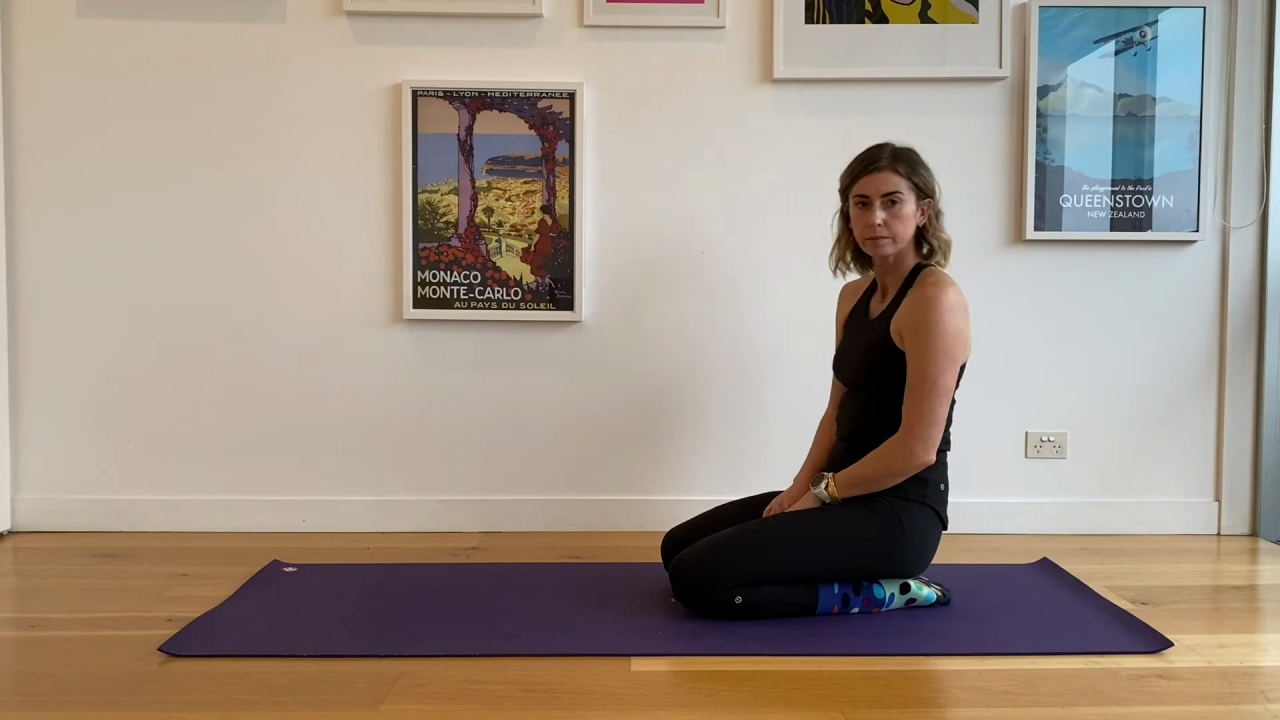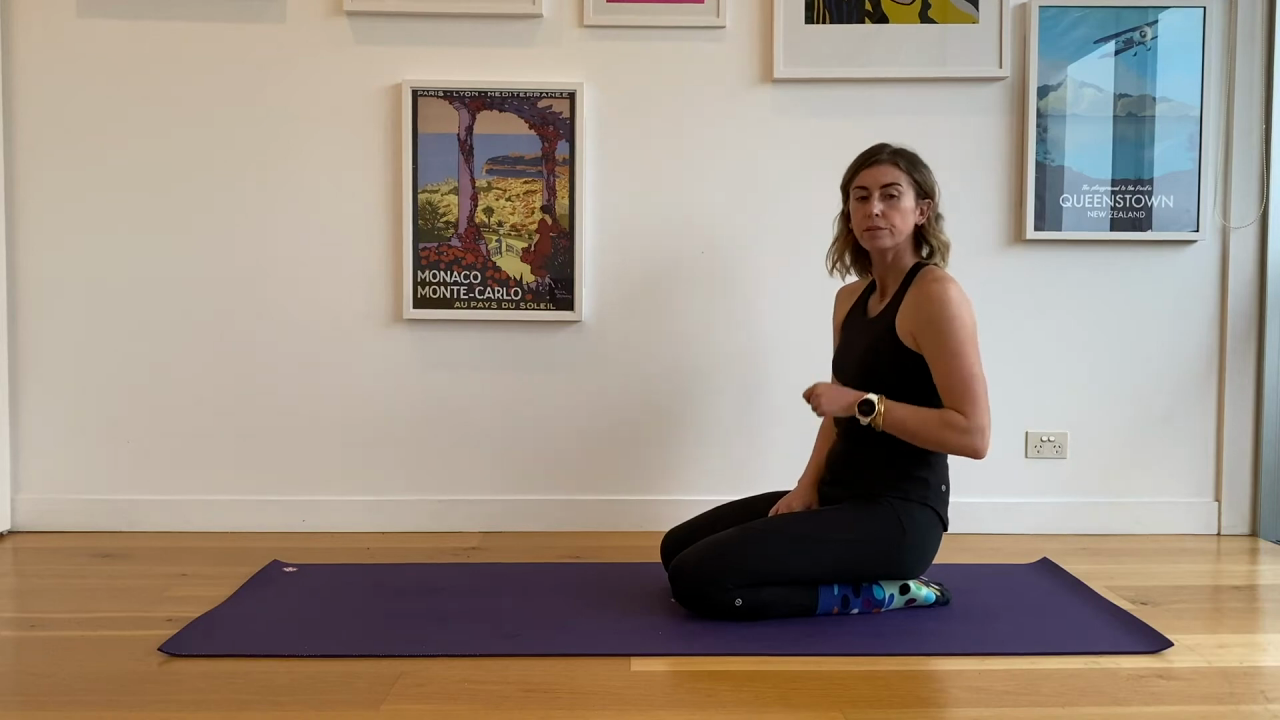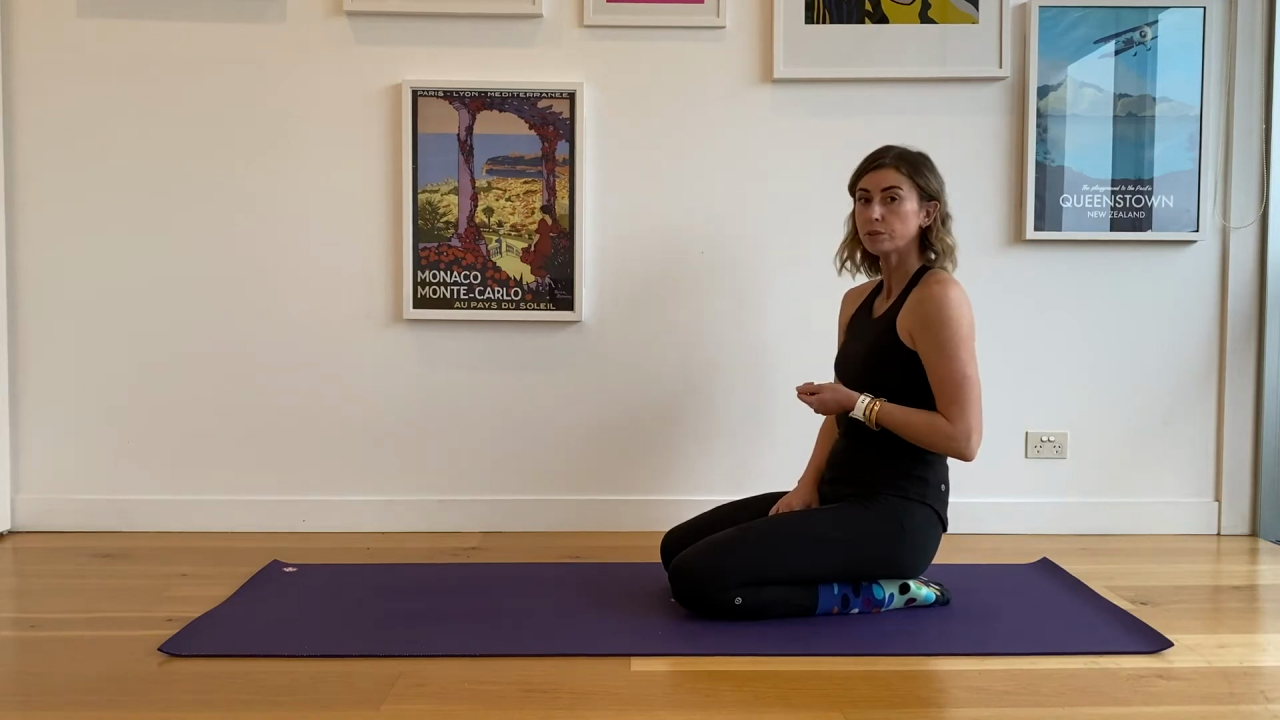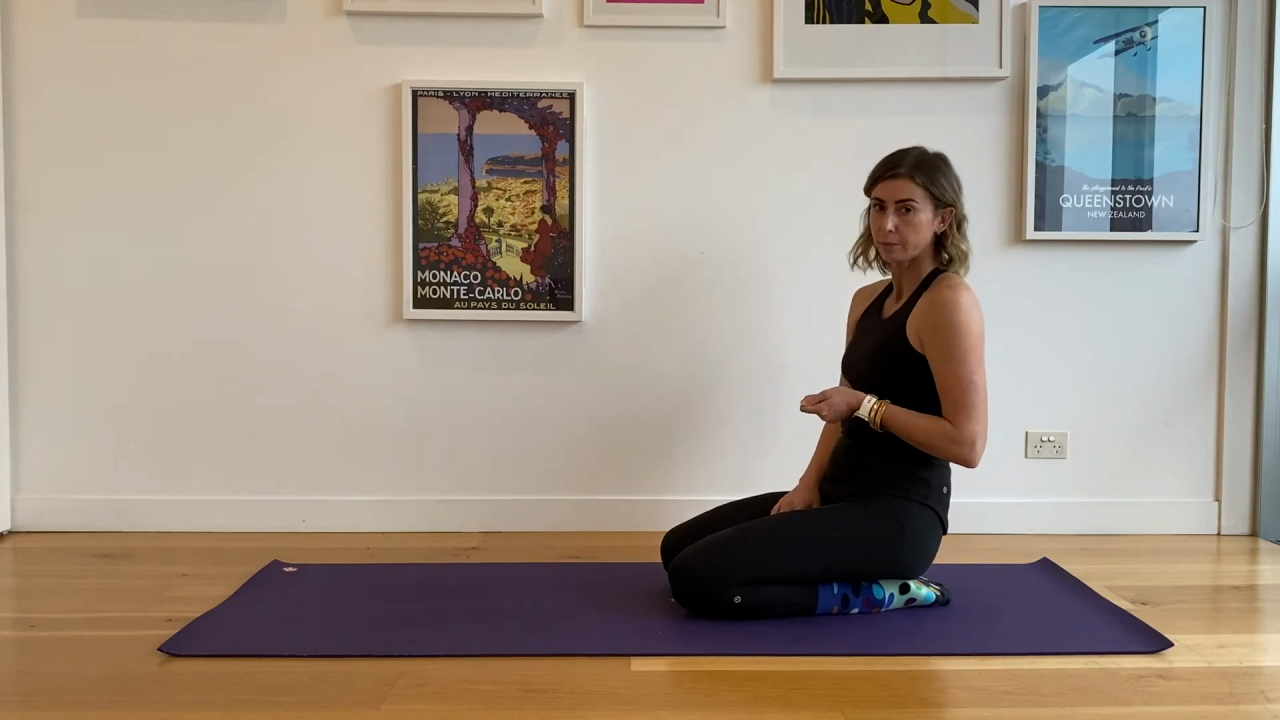
dt=0.7s
person 1, frame 1
left shoulder: (935, 298)
right shoulder: (853, 295)
left elbow: (918, 447)
left wrist: (820, 494)
right wrist: (801, 487)
left hip: (898, 515)
right hip: (849, 496)
left knee: (697, 577)
right knee: (678, 547)
left ankle: (883, 595)
right ankle: (874, 583)
person 1, frame 2
left shoulder: (936, 295)
right shoulder: (850, 298)
left elbow: (973, 435)
left wrist: (864, 404)
right wrist: (807, 486)
left hip: (897, 516)
right hip: (842, 495)
left knee: (697, 579)
right knee: (678, 548)
left ankle: (879, 596)
right ankle: (871, 583)
person 1, frame 3
left shoulder: (939, 297)
right shoulder: (857, 300)
left elbow: (963, 437)
left wrist: (860, 403)
right wrist: (808, 485)
left hip: (898, 515)
right hip: (843, 494)
left knee: (699, 578)
right knee: (679, 548)
left ankle: (885, 594)
right ankle: (874, 584)
person 1, frame 4
left shoulder: (949, 301)
right shoulder: (866, 300)
left elbow: (966, 442)
left wrist: (866, 405)
right wrist: (808, 483)
left hip: (898, 516)
right hip: (844, 496)
left knee: (698, 578)
right knee: (678, 549)
left ankle: (875, 595)
right ankle: (864, 581)
